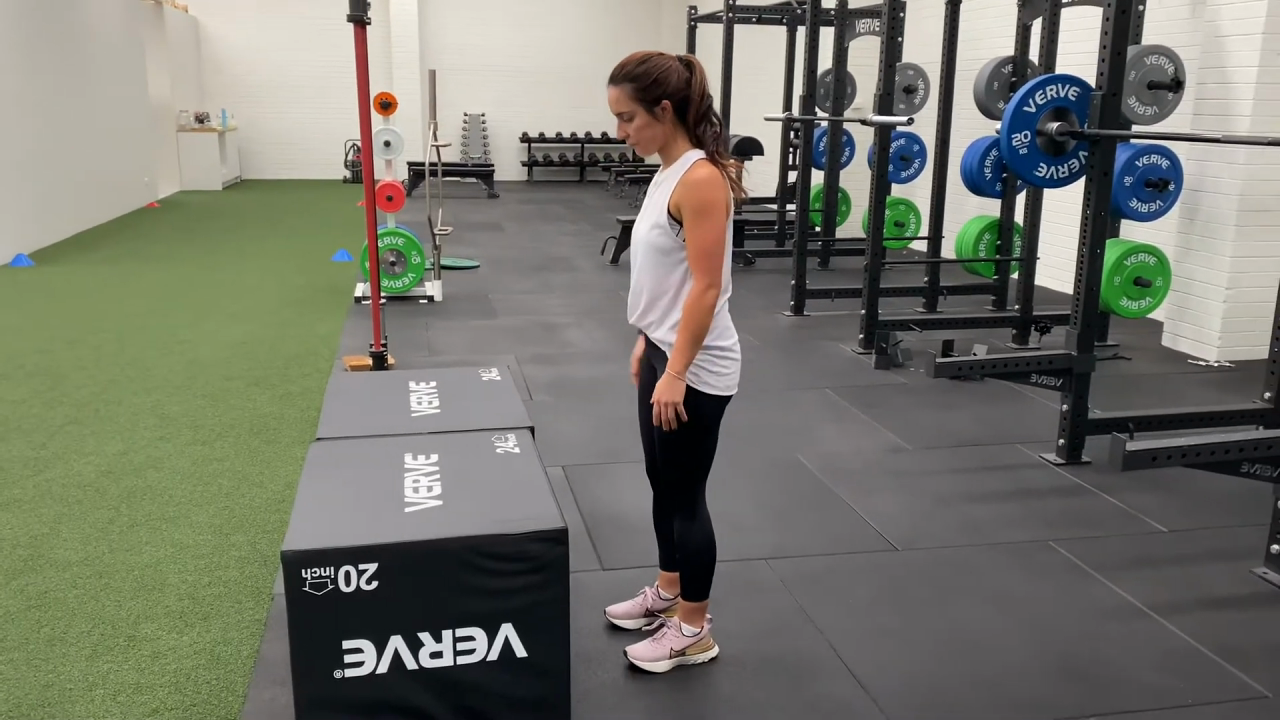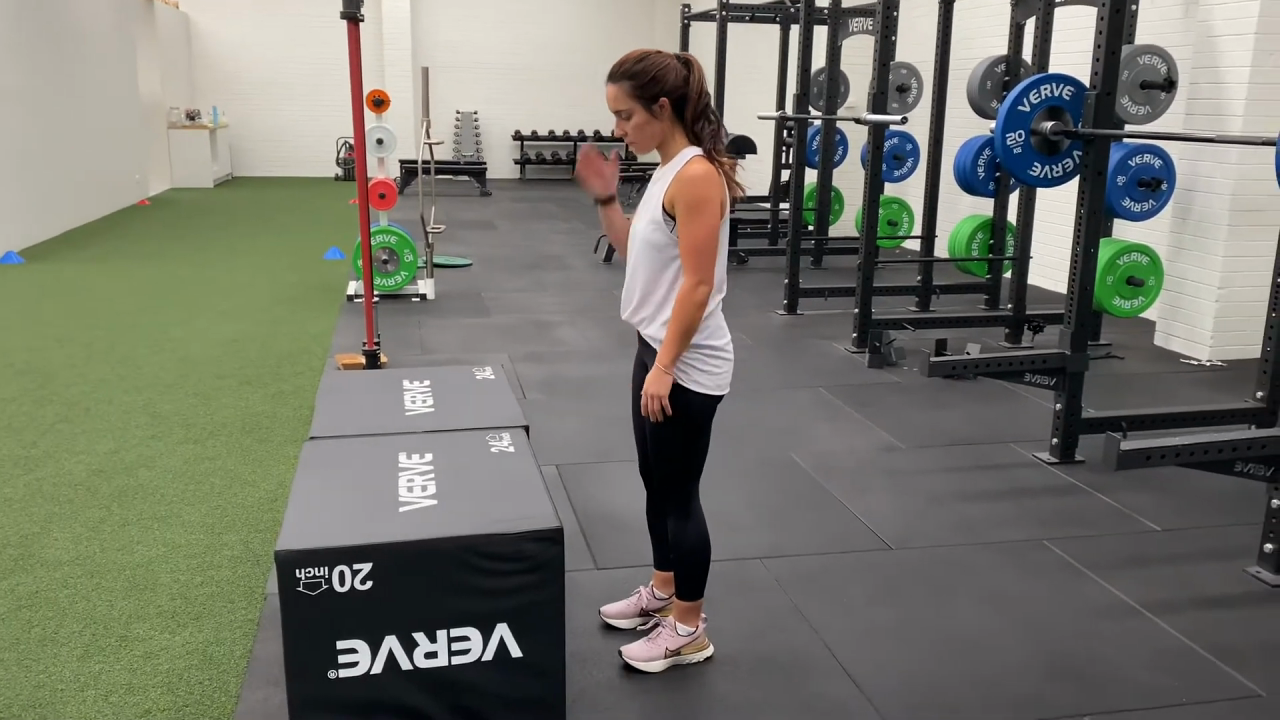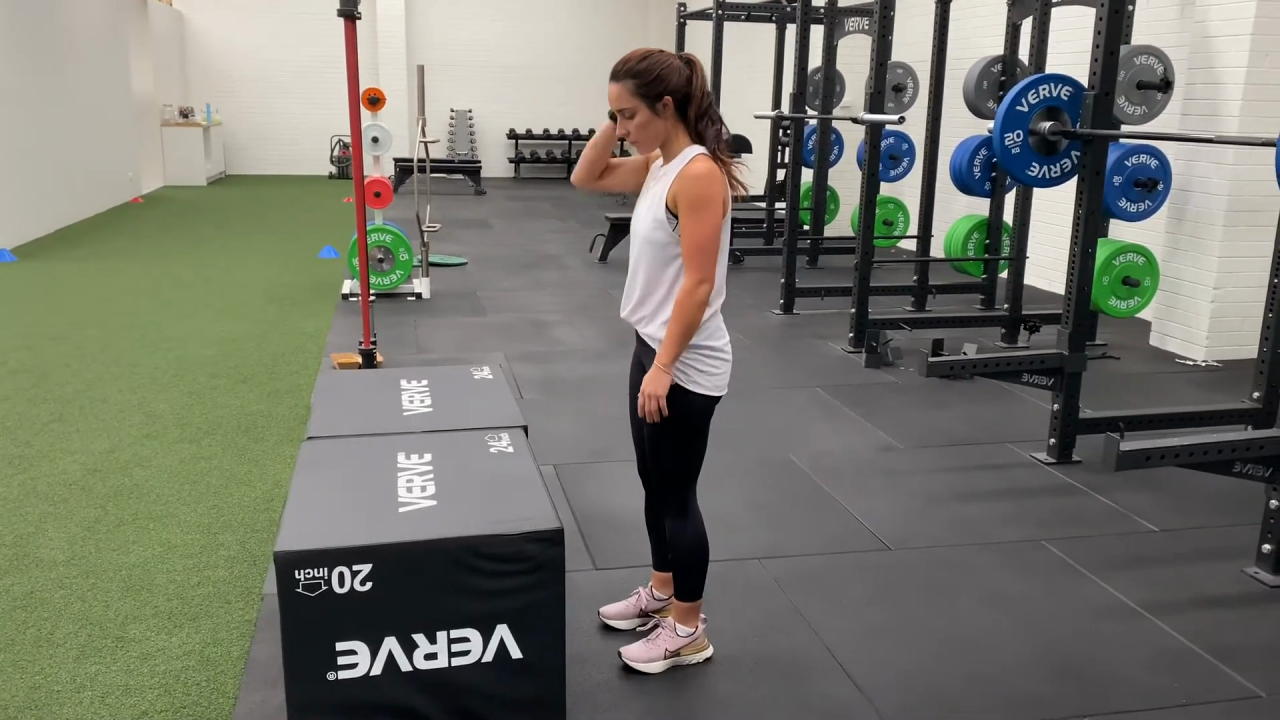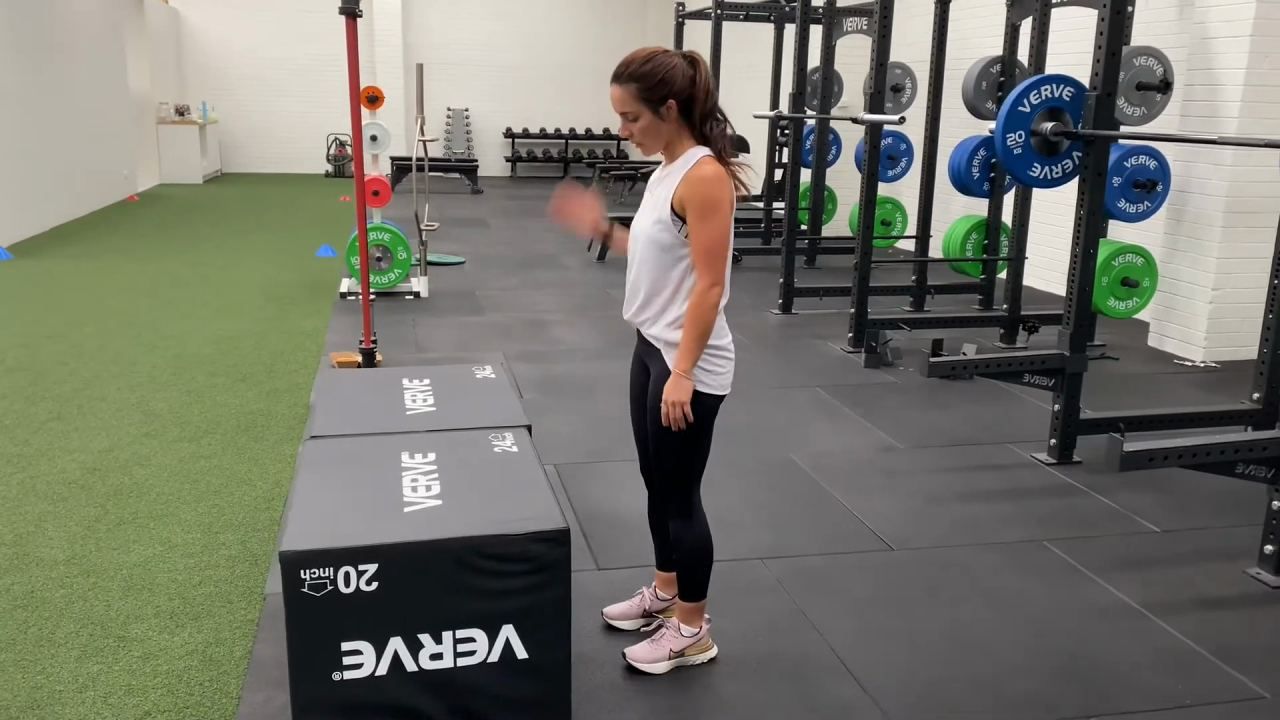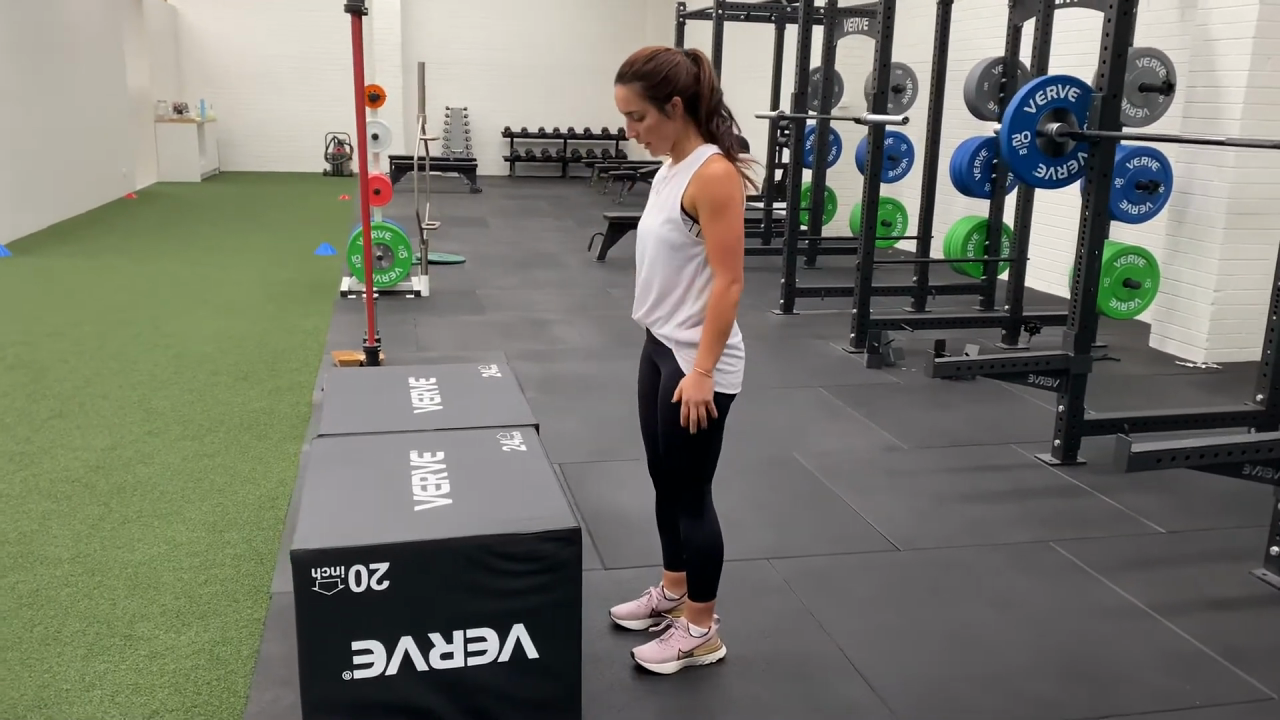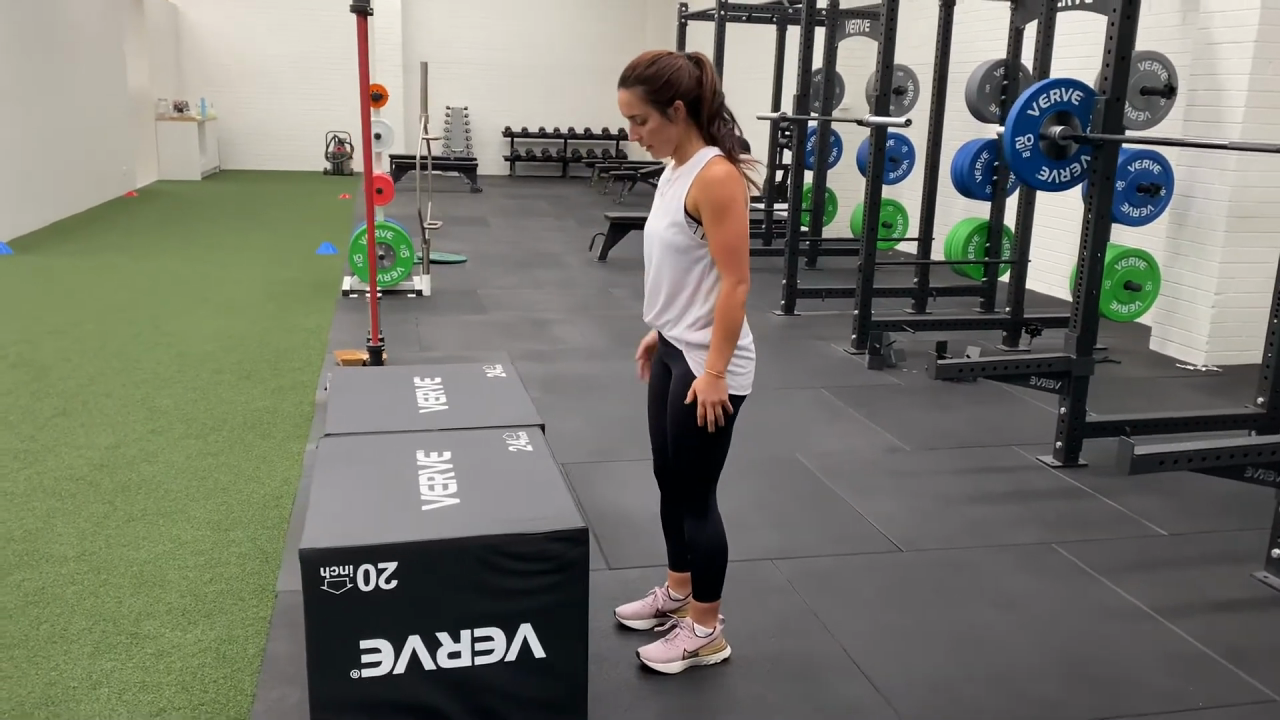
dt=0.3s
person 1, frame 1
left shoulder: (701, 179)
right shoulder: (670, 172)
left elbow: (706, 288)
left wrist: (675, 376)
left hip: (695, 367)
right hip: (665, 352)
left knee: (685, 495)
right knee: (662, 485)
left ankle: (693, 631)
right ankle: (668, 590)
person 1, frame 2
left shoulder: (696, 176)
right shoulder: (666, 170)
left elbow: (697, 285)
right elbow: (636, 248)
left wrist: (663, 369)
right wrist: (606, 198)
left hip: (687, 364)
right hip: (656, 349)
left knee: (678, 493)
right knee: (656, 483)
left ankle: (689, 630)
right ankle: (663, 590)
person 1, frame 3
left shoulder: (699, 174)
right shoulder: (660, 165)
left elbow: (698, 284)
right elbow: (585, 178)
left wrist: (664, 369)
right wrist: (614, 126)
left hip: (685, 363)
right hip: (653, 347)
left knee: (676, 493)
right knee: (655, 484)
left ankle: (687, 629)
right ankle: (662, 591)
person 1, frame 4
left shoulder: (705, 176)
right shoulder: (668, 170)
left elbow: (708, 285)
left wrist: (683, 374)
right wrist: (602, 228)
left hip: (687, 365)
right hip: (652, 350)
left knee: (679, 494)
right knee: (657, 485)
left ankle: (692, 630)
right ankle: (665, 591)
person 1, frame 5
left shoulder: (713, 175)
right shoulder: (671, 169)
left elbow: (727, 282)
left wrist: (702, 372)
left hip: (696, 362)
right hip: (659, 349)
left knee: (690, 494)
right knee: (665, 484)
left ankle: (701, 630)
right ankle: (673, 591)
person 1, frame 6
left shoulder: (716, 177)
right shoulder: (676, 170)
left elbow: (734, 283)
left wrist: (714, 372)
left hip: (707, 365)
right hip: (675, 353)
left knee: (695, 494)
right knee: (670, 483)
left ankle: (706, 631)
right ankle: (678, 592)
